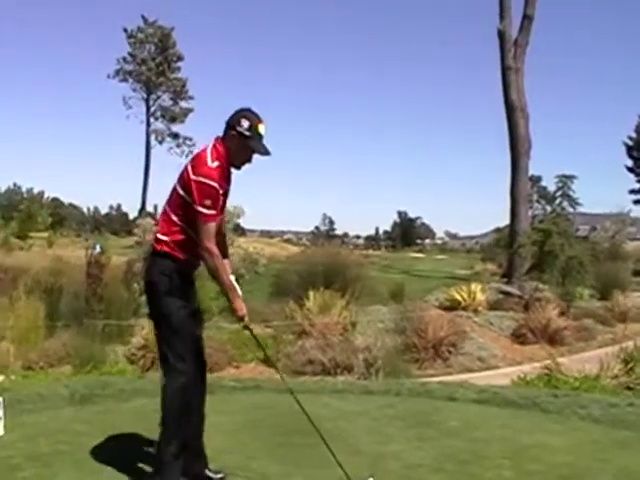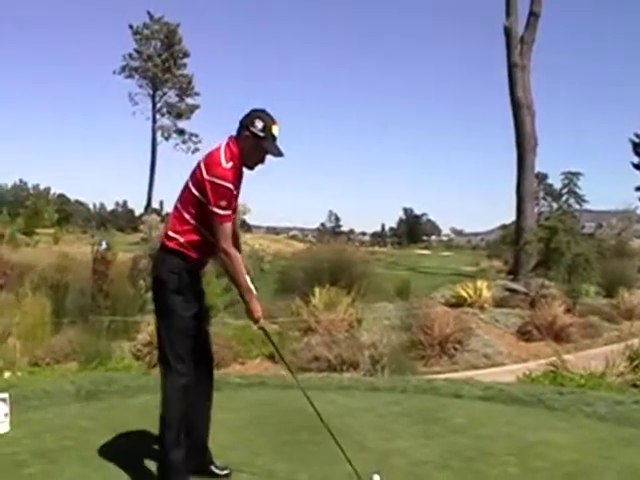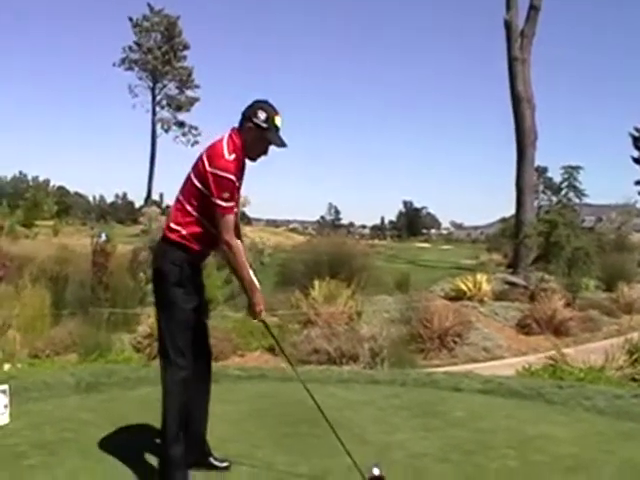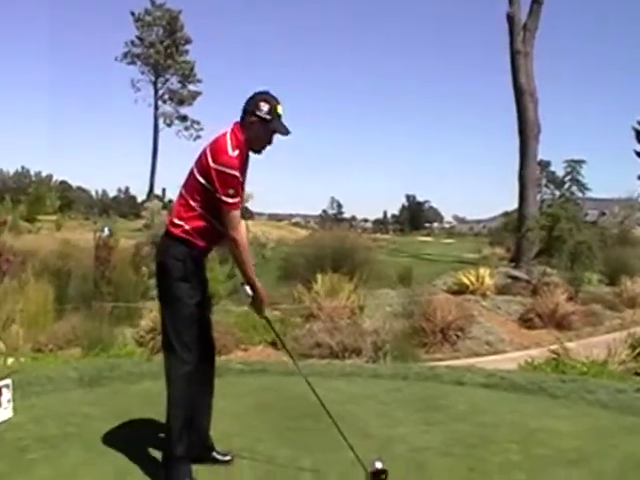
dt=0.2s
person 1, frame 1
left shoulder: (221, 168)
right shoulder: (206, 171)
left elbow: (217, 231)
right elbow: (206, 246)
left wrist: (232, 277)
right wrist: (233, 296)
left hip: (181, 273)
right hip: (167, 273)
left knee: (195, 369)
right knee: (181, 370)
person 1, frame 2
left shoulder: (233, 166)
right shoulder: (220, 170)
left elbow: (229, 234)
right elbow: (223, 248)
left wrist: (247, 280)
right wrist: (249, 298)
left hip: (189, 271)
right hip: (175, 271)
left knee: (201, 367)
right knee: (180, 371)
person 1, frame 3
left shoulder: (235, 157)
right shoulder: (223, 161)
left elbow: (231, 227)
right elbow: (226, 240)
left wrist: (250, 275)
right wrist: (251, 292)
left hip: (189, 263)
right hip: (175, 263)
left knee: (200, 360)
right knee: (179, 365)
left ankle: (195, 448)
person 1, frame 4
left shoulder: (238, 151)
right shoulder: (227, 157)
left elbow: (235, 222)
right elbow: (233, 235)
left wrist: (251, 277)
right wrist: (256, 288)
left hip: (192, 258)
right hip: (179, 258)
left knee: (204, 355)
right knee: (184, 359)
left ankle: (197, 442)
